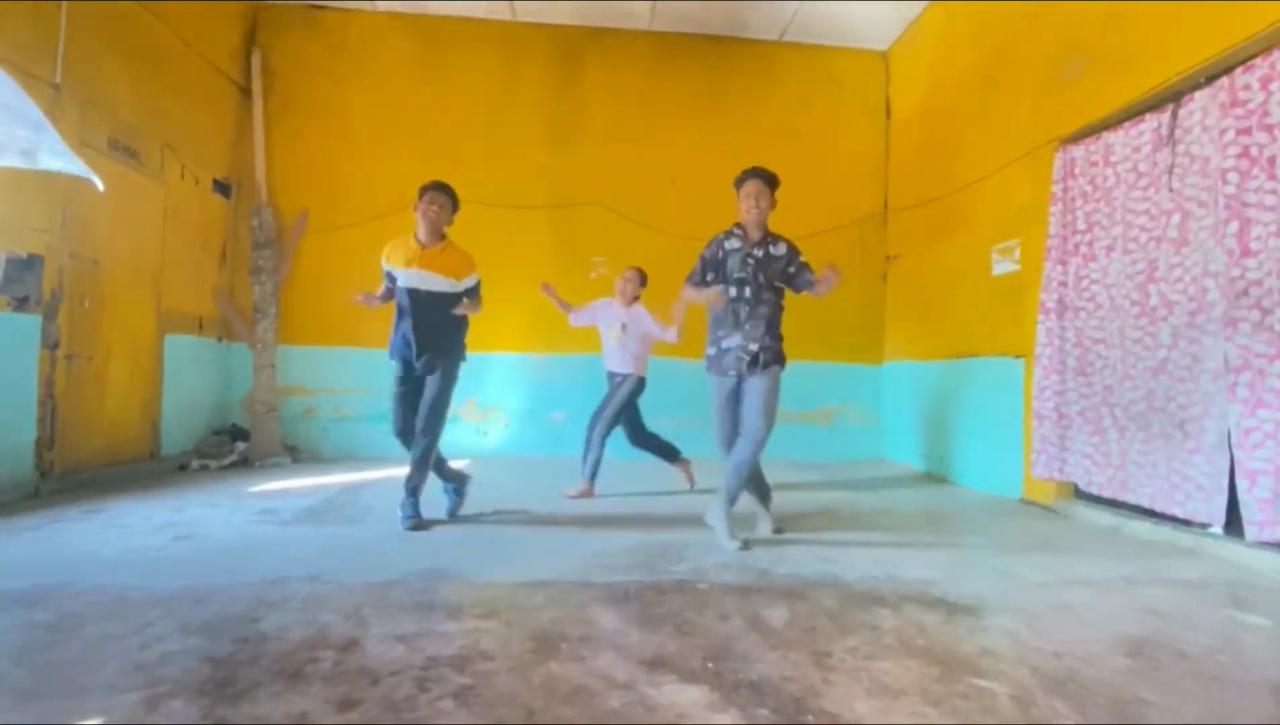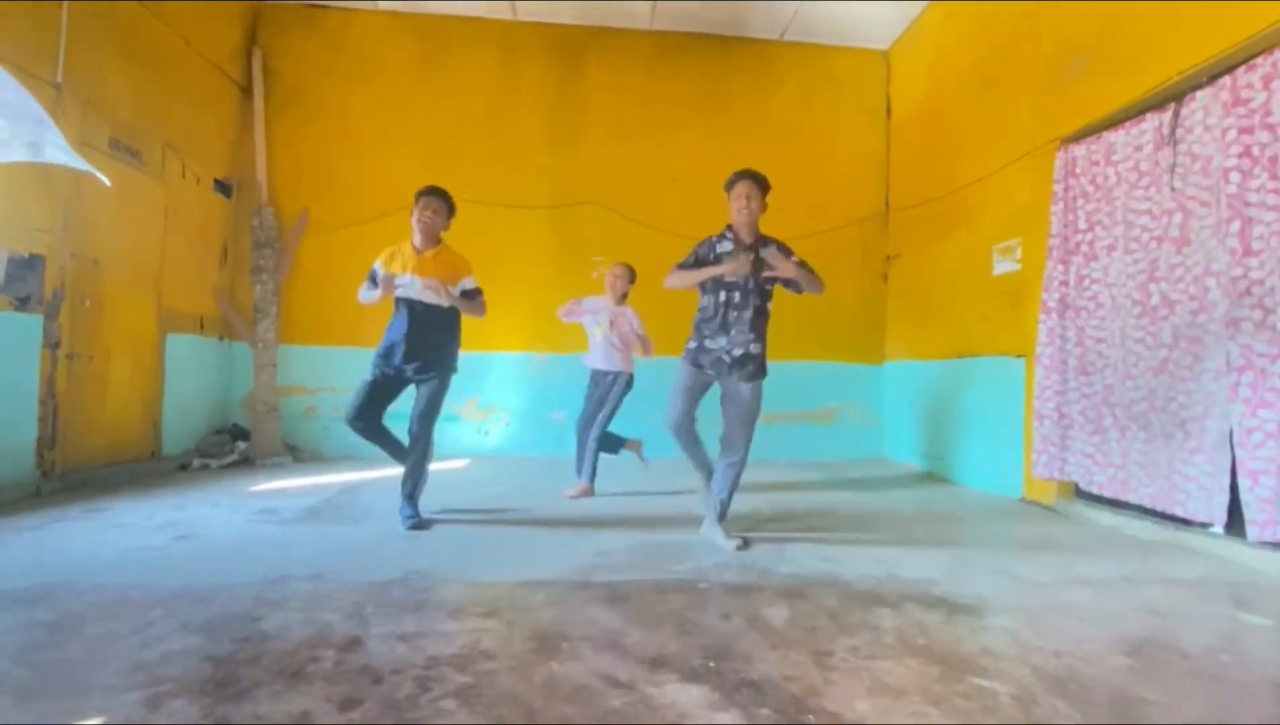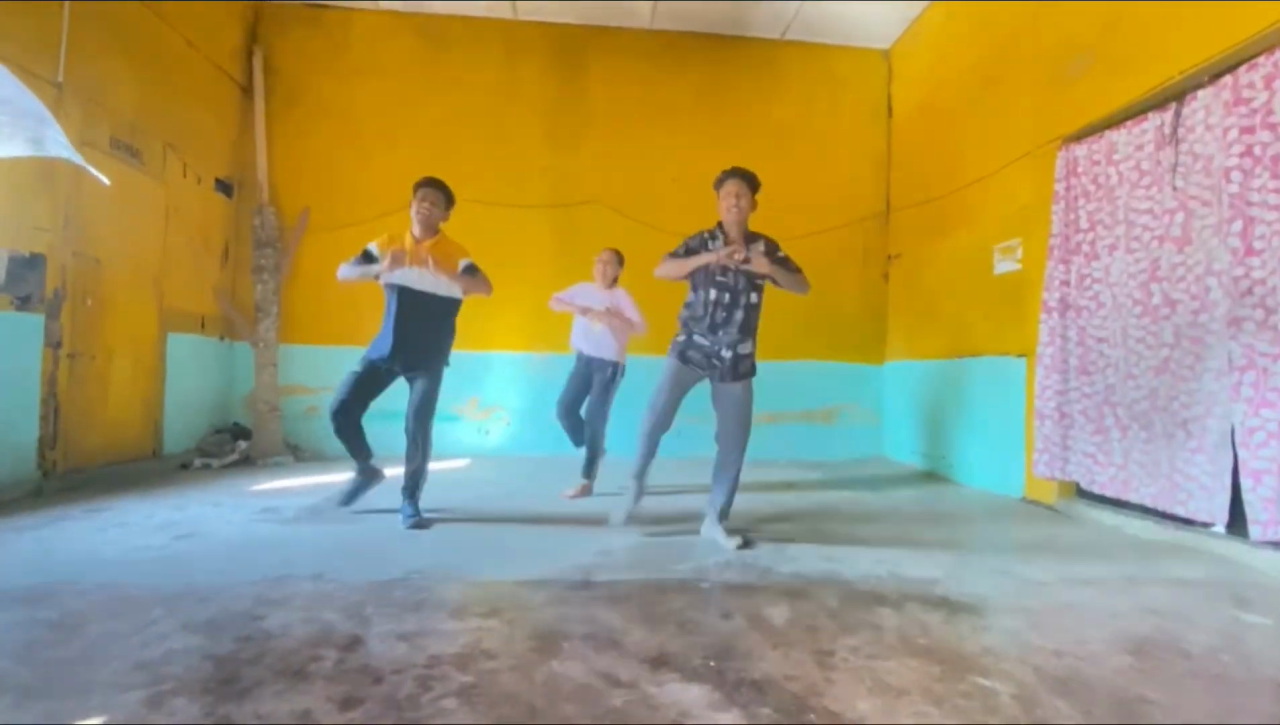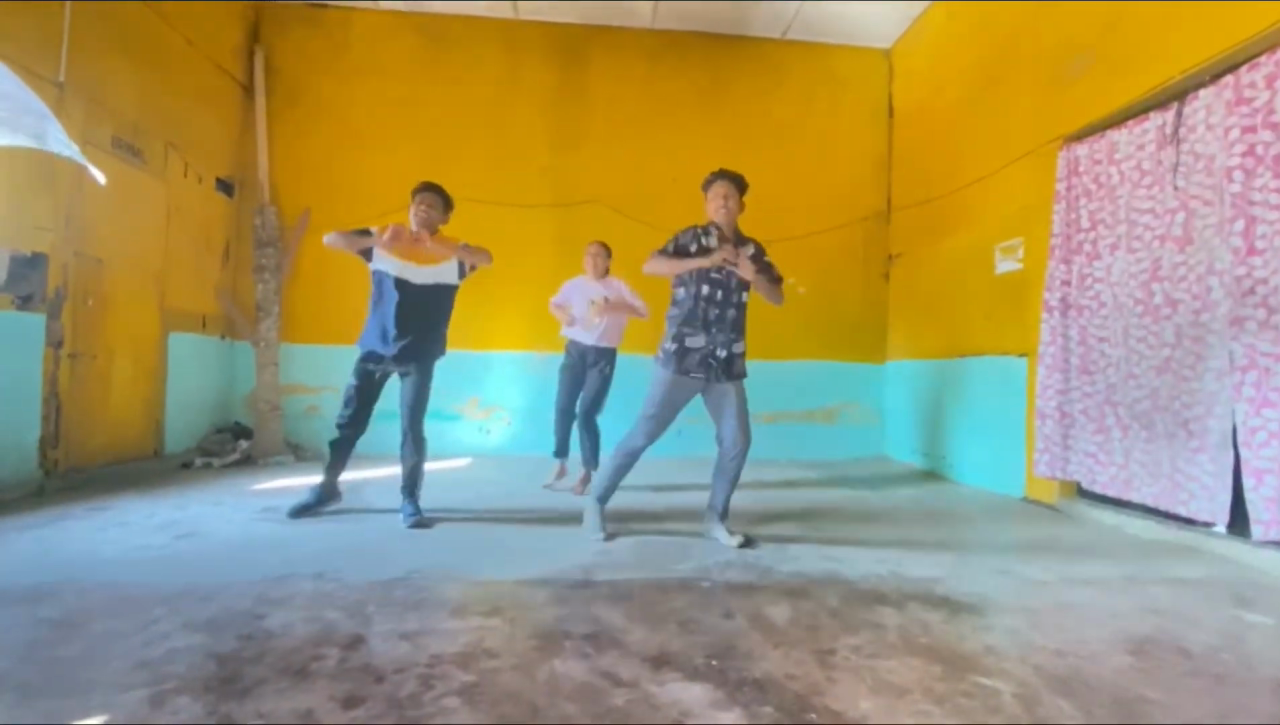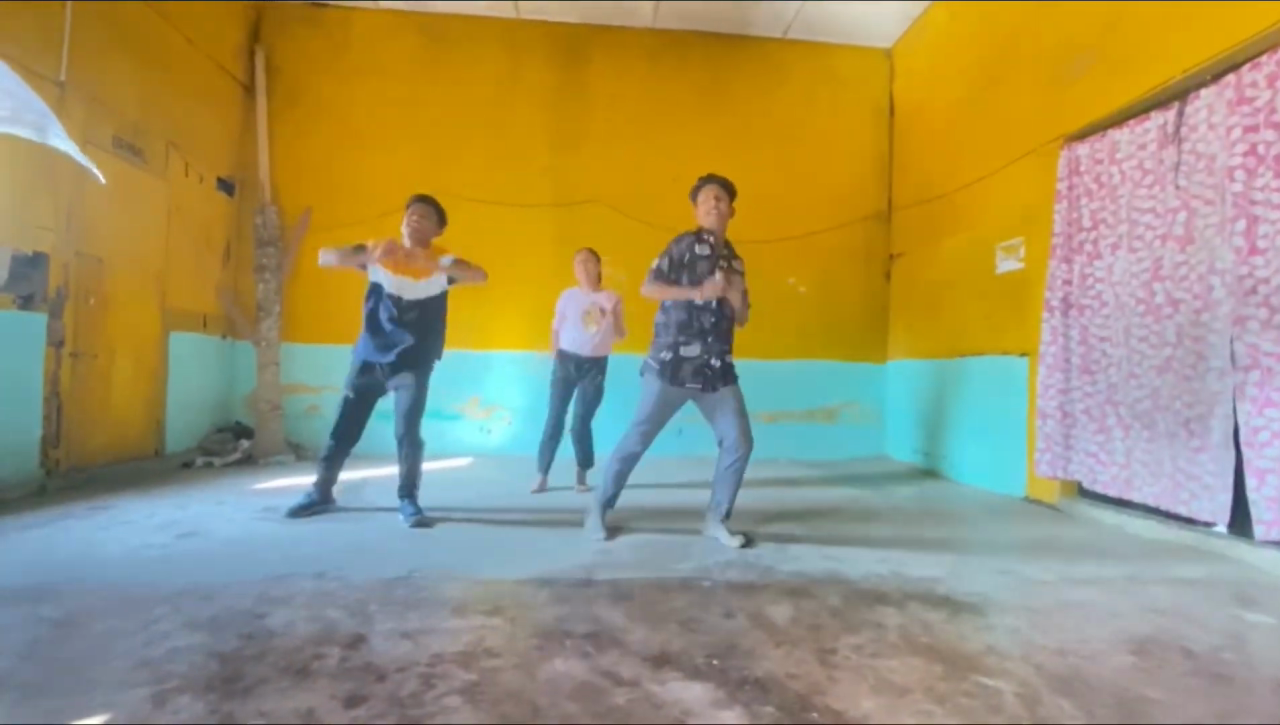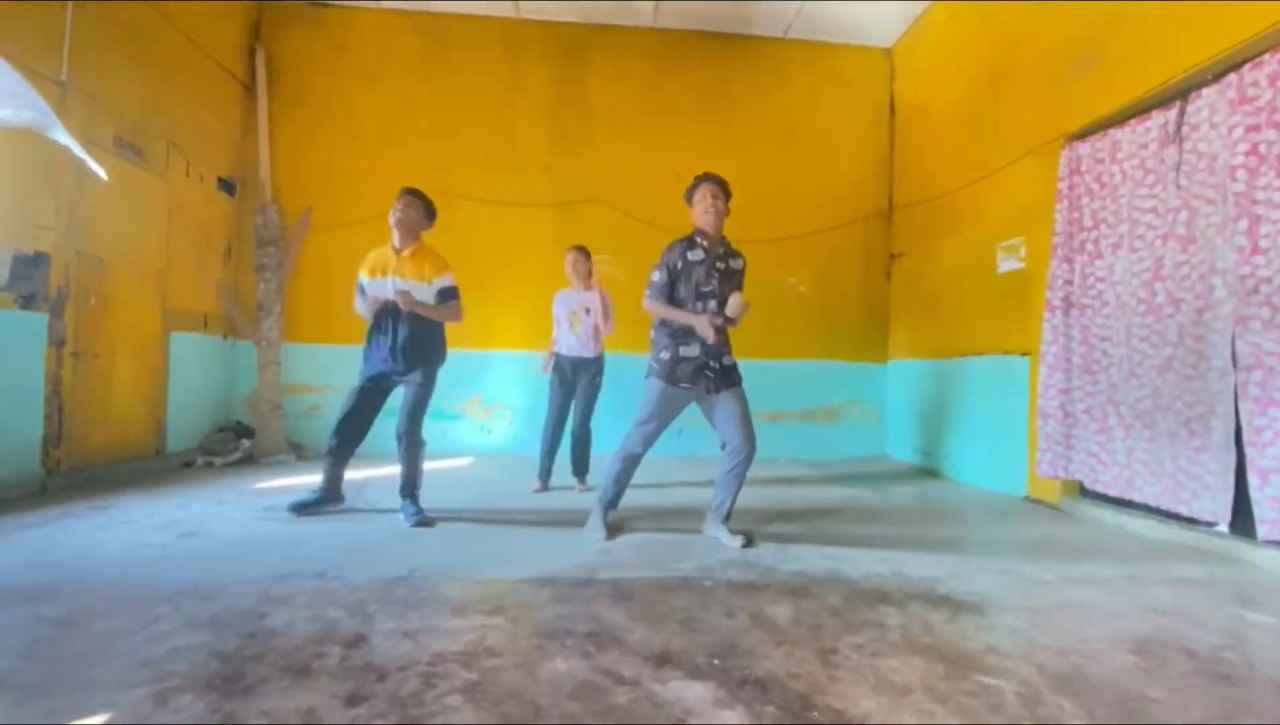
dt=0.1s
person 1, frame 1
left shoulder: (783, 250)
right shoulder: (720, 246)
left elbow: (811, 288)
right elbow: (688, 290)
left wrist: (829, 282)
right wrist: (706, 294)
left hip: (764, 355)
right hip: (725, 353)
left knee: (755, 433)
right knee: (727, 436)
left ankle: (721, 510)
right ankle: (761, 500)
person 1, frame 2
left shoulder: (776, 251)
right shoulder: (711, 247)
left elbow: (816, 289)
right elbow: (671, 280)
left wrist: (795, 272)
right wrist: (716, 270)
left hip: (747, 359)
right hip: (704, 349)
left knee: (736, 442)
right knee: (678, 418)
left ankle: (713, 520)
right ankle: (708, 475)
person 1, frame 3
left shoulder: (765, 248)
right shoulder: (703, 242)
left elbow: (802, 287)
right elbow: (661, 270)
left wrist: (769, 268)
right wrist: (711, 257)
left hip: (736, 358)
right hip: (691, 347)
left knee: (733, 441)
right knee: (656, 415)
left ankle: (715, 521)
right ankle: (637, 482)
person 1, frame 4
left shoulder: (753, 251)
right shoulder: (693, 238)
left elbow: (778, 297)
right elbow: (651, 266)
left wrist: (752, 275)
right wrist: (705, 262)
left hip: (727, 361)
right hip: (684, 355)
left knee: (735, 442)
right knee: (645, 431)
left ankle: (716, 519)
right ankle: (598, 500)
person 1, frame 5
left shoulder: (733, 262)
right shoulder: (685, 247)
left elbow: (741, 320)
right elbow: (648, 289)
left wrist: (736, 299)
right wrist: (697, 291)
left hip: (716, 368)
right hip: (673, 363)
left knee: (739, 443)
right knee: (636, 439)
left ankle: (716, 520)
right ankle: (599, 510)
person 1, frame 6
left shoulder: (733, 262)
right shoulder: (679, 253)
right elbow: (651, 305)
left wrist: (733, 314)
right wrist: (693, 320)
left hip: (719, 368)
right hip: (673, 365)
left knee: (742, 445)
right knee: (638, 440)
left ankle: (716, 520)
right ankle: (602, 511)
person 2, frame 1
left shoulder: (461, 260)
right shoulder: (394, 250)
left elbow: (475, 302)
left wrist: (468, 307)
right wrist: (374, 299)
left hip: (444, 356)
right hip: (406, 353)
left knee: (427, 426)
right knee: (403, 427)
left ankle: (411, 500)
right ankle: (453, 479)
person 2, frame 2
left shoulder: (455, 264)
right shoulder: (391, 257)
left elbow: (479, 309)
right elbow: (364, 294)
left wrist: (450, 296)
right wrist: (382, 292)
left hip: (435, 362)
right hip: (393, 355)
left knee: (420, 429)
right knee: (358, 415)
left ankle: (409, 503)
right ankle: (408, 457)
person 2, frame 3
left shoulder: (454, 254)
right shoulder: (387, 244)
left elbow: (485, 288)
right elbow: (343, 273)
left wrist: (442, 269)
right wrist: (378, 268)
left hip: (428, 357)
right hip: (386, 350)
left knee: (417, 428)
right knee: (341, 410)
left ankle: (410, 501)
right ankle: (365, 470)
person 2, frame 4
left shoulder: (450, 249)
right shoulder: (384, 238)
left elbow: (485, 259)
right elbow: (331, 240)
left wrist: (438, 245)
right wrist: (373, 241)
left hip: (417, 353)
right hip: (376, 345)
left knee: (412, 424)
right knee: (350, 418)
left ankle: (409, 500)
right ankle: (326, 489)
person 2, frame 5
left shoulder: (440, 261)
right shoulder: (379, 252)
left elbow: (479, 275)
right elbow: (325, 259)
left wrist: (430, 262)
right wrist: (366, 256)
left hip: (413, 361)
right hip: (370, 355)
left knee: (407, 431)
right knee: (345, 426)
left ankle: (408, 500)
right ankle: (321, 492)
person 2, frame 6
left shoulder: (435, 265)
right shoulder: (374, 259)
left elbow: (456, 313)
right elbow: (362, 304)
left wrist: (417, 305)
right wrist: (368, 303)
left hip: (420, 361)
right hip: (380, 359)
left knee: (408, 429)
right knee: (348, 423)
left ankle: (408, 500)
right ankle: (329, 489)
person 3, frame 1
left shoulder: (640, 315)
right shoulder: (604, 306)
left elbow: (670, 335)
right elbow: (573, 315)
left wrist: (677, 318)
right wrist: (552, 295)
left hip: (630, 379)
right hip: (614, 377)
left knee: (597, 426)
right knee: (637, 434)
left ankle: (588, 484)
right ankle: (681, 462)
person 3, frame 2
left shoulder: (628, 315)
right shoulder: (593, 303)
left elbow: (647, 352)
right elbow: (562, 314)
left wrist: (639, 339)
right wrist: (573, 309)
left hip: (618, 376)
right hip: (596, 374)
left knee: (591, 427)
right knee: (585, 428)
left ankle: (586, 484)
right ankle: (630, 445)
person 3, frame 3
left shoulder: (622, 297)
right shoulder: (582, 289)
left elbow: (640, 329)
right elbow: (554, 302)
left wrist: (615, 318)
right wrist: (576, 309)
left hip: (610, 365)
right hip: (584, 361)
left knee: (593, 422)
right knee: (564, 408)
left ankle: (587, 481)
right ankle: (591, 447)
person 3, frame 4
left shoulder: (617, 286)
right shoulder: (575, 284)
left elbow: (643, 312)
right elbow: (554, 304)
left wrist: (618, 306)
right wrist: (562, 316)
left hip: (604, 355)
right hip: (577, 351)
left knee: (587, 413)
right knee: (563, 407)
left ankle: (587, 471)
right ankle: (561, 462)
person 3, frame 5
left shoulder: (609, 299)
right shoulder: (568, 296)
left elbow: (620, 336)
right elbow: (557, 327)
left wrist: (615, 316)
right wrist: (551, 351)
left hip: (595, 364)
right hip: (567, 360)
left knee: (581, 421)
right knee: (555, 418)
left ankle: (583, 473)
right ankle: (542, 476)
person 3, frame 6
left shoulder: (599, 297)
right shoulder: (560, 297)
left elbow: (606, 330)
left wrist: (600, 297)
right wrist: (549, 354)
left hip: (590, 363)
right hip: (563, 363)
left knee: (581, 423)
right knee: (553, 422)
left ankle: (581, 477)
right ankle: (543, 477)
